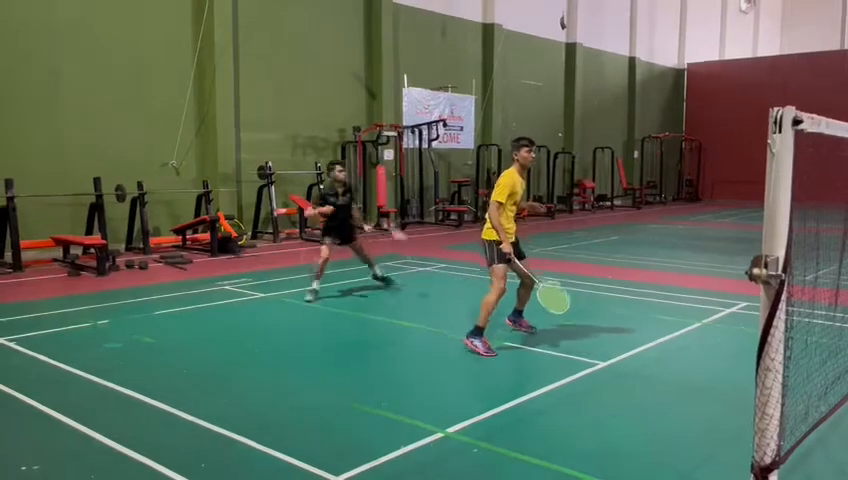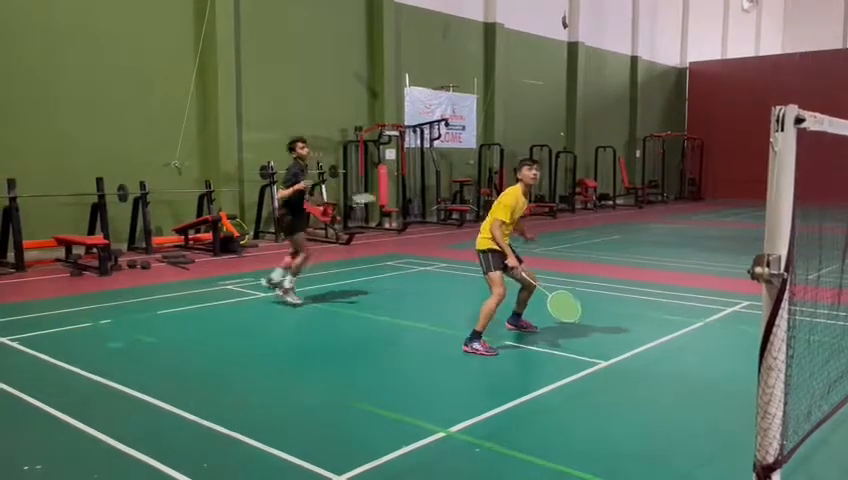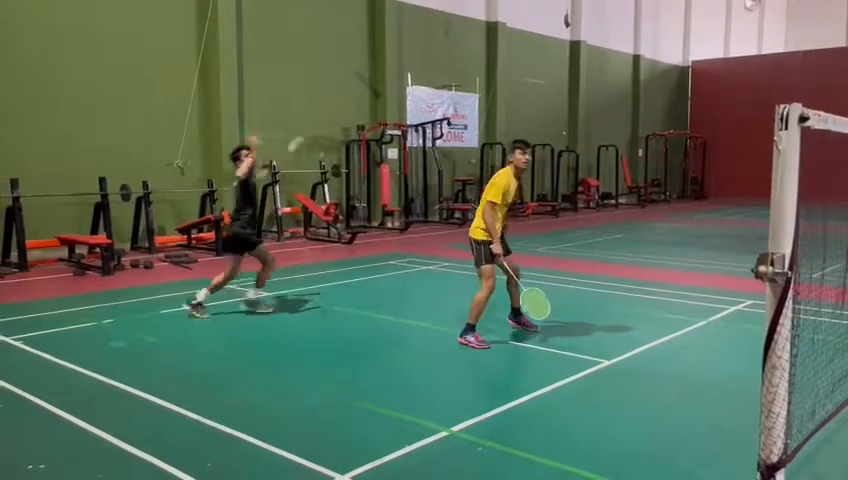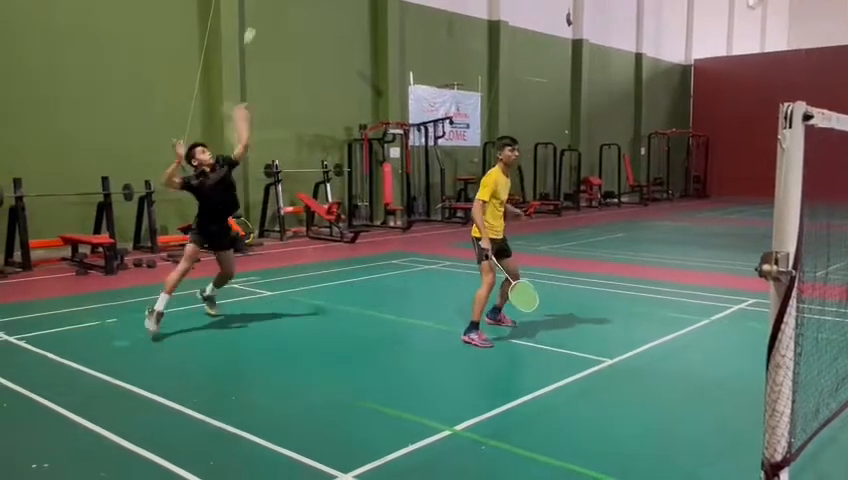
dt=0.3s
person 1, frame 1
left shoulder: (521, 178)
right shoulder: (508, 178)
right elbow: (493, 210)
left wrist: (530, 206)
right wrist: (504, 241)
left hip: (509, 237)
right hip: (494, 237)
left knee: (529, 278)
right knee: (499, 287)
left ankle: (516, 316)
right ankle: (475, 336)
person 1, frame 2
left shoulder: (524, 197)
right shoulder: (511, 195)
right elbow: (495, 228)
left wrist: (524, 234)
right wrist: (510, 256)
left hip: (503, 246)
right hip: (488, 246)
left knee: (530, 281)
right knee: (499, 293)
left ankle: (515, 319)
right ankle: (473, 340)
person 1, frame 3
left shoulder: (515, 179)
right shoulder: (501, 178)
right elbow: (487, 211)
right wrist: (496, 243)
left hip: (495, 235)
right hip: (482, 236)
left knee: (514, 273)
right knee: (489, 285)
left ankle: (516, 316)
right ankle: (467, 332)
person 1, frame 4
left shoulder: (507, 177)
right shoulder: (492, 177)
right elbow: (476, 209)
left wrist: (511, 210)
right wrist: (484, 238)
left hip: (498, 235)
right hip: (484, 236)
left knee: (514, 275)
right knee: (489, 281)
left ankle: (495, 313)
right ankle: (472, 330)
person 2, frame 1
left shoulder: (348, 190)
right shoulder: (325, 193)
right elbow: (308, 212)
left wrist: (363, 225)
right wrist: (319, 211)
left hip: (347, 229)
right hip: (330, 231)
left knee: (363, 254)
right knee: (324, 257)
left ankle: (378, 274)
right ankle: (314, 288)
person 2, frame 2
left shoulder: (302, 168)
right shoulder: (293, 170)
right elbow: (280, 195)
right wrist: (297, 187)
left hip: (296, 215)
right hip: (290, 216)
left knee: (296, 252)
right knee: (304, 253)
left ankle: (274, 279)
right ankle: (287, 286)
person 2, frame 3
left shoulder: (247, 177)
right shoulder: (245, 178)
right elbow: (239, 174)
right wrist: (250, 158)
left hip: (238, 231)
right hip: (244, 231)
left knee: (229, 273)
right knee: (269, 262)
left ankle: (197, 302)
right ankle: (253, 297)
person 2, frame 4
left shoulder: (224, 166)
right shoulder: (194, 180)
left elbow: (243, 146)
right elbow: (169, 183)
left wrist: (241, 118)
right wrist: (178, 160)
left hip: (221, 229)
right hip: (202, 229)
left knee: (228, 273)
right knee: (183, 267)
left ankle: (208, 294)
right ankle: (157, 310)
